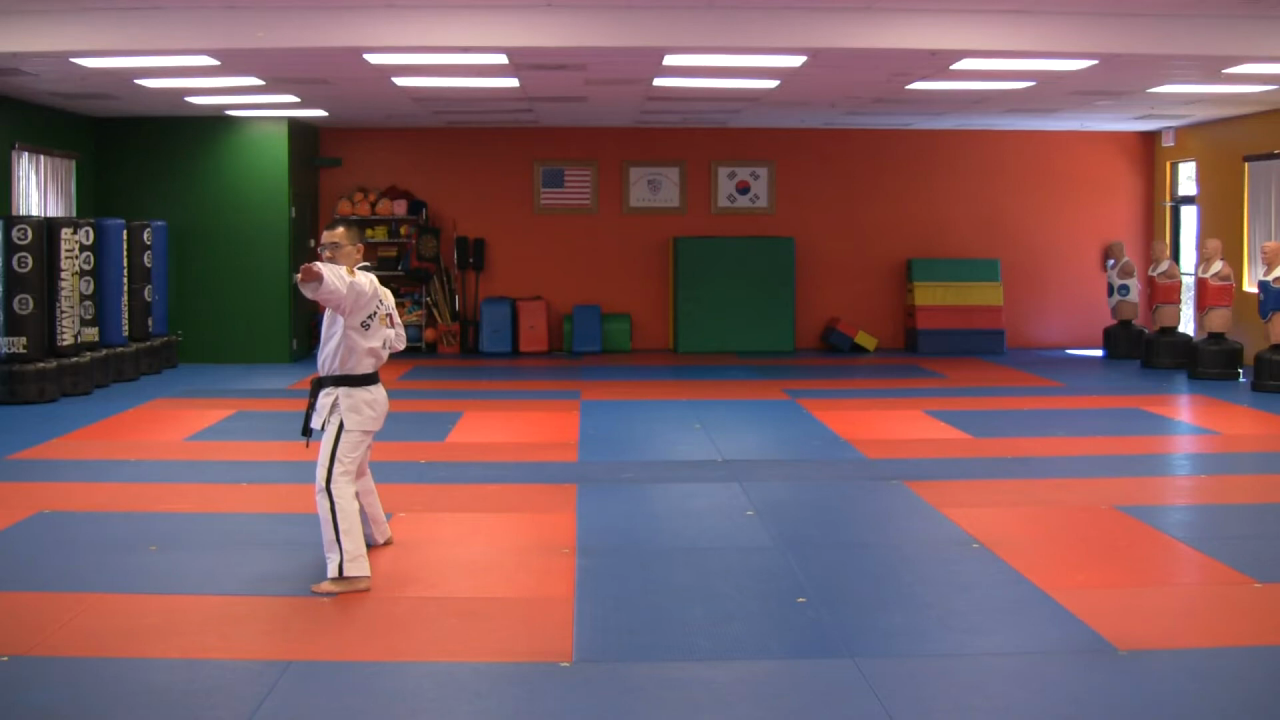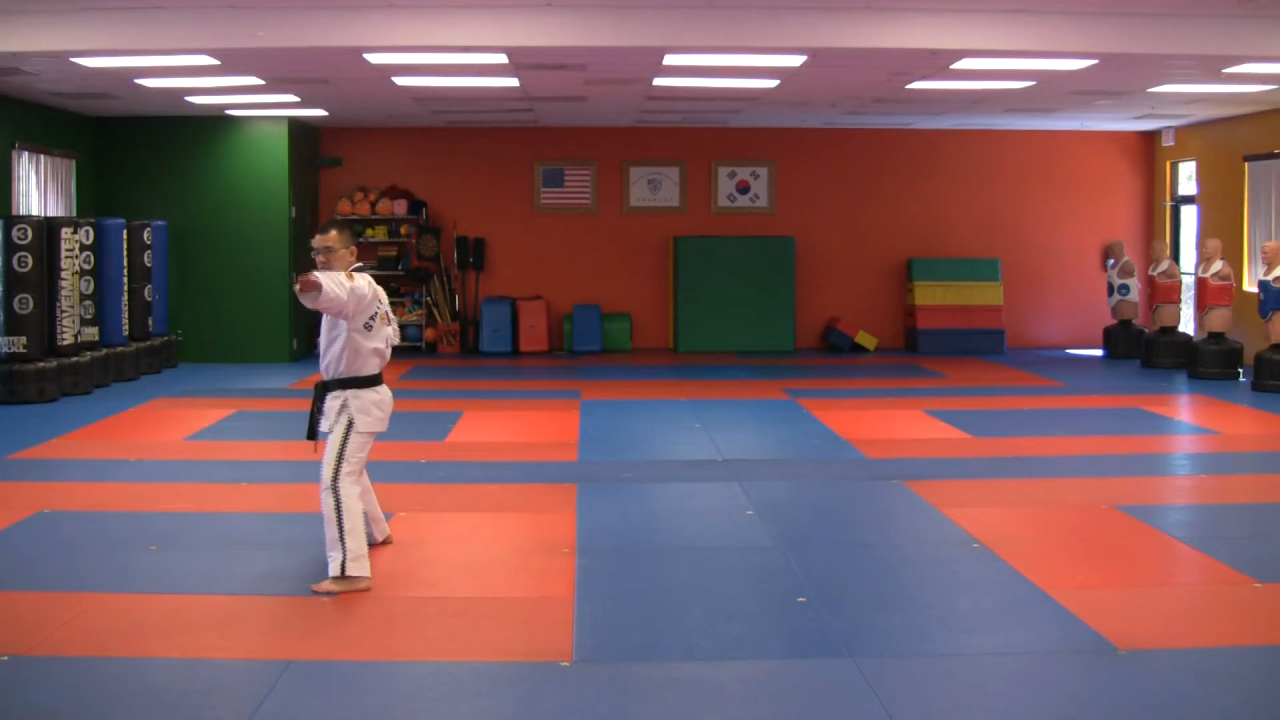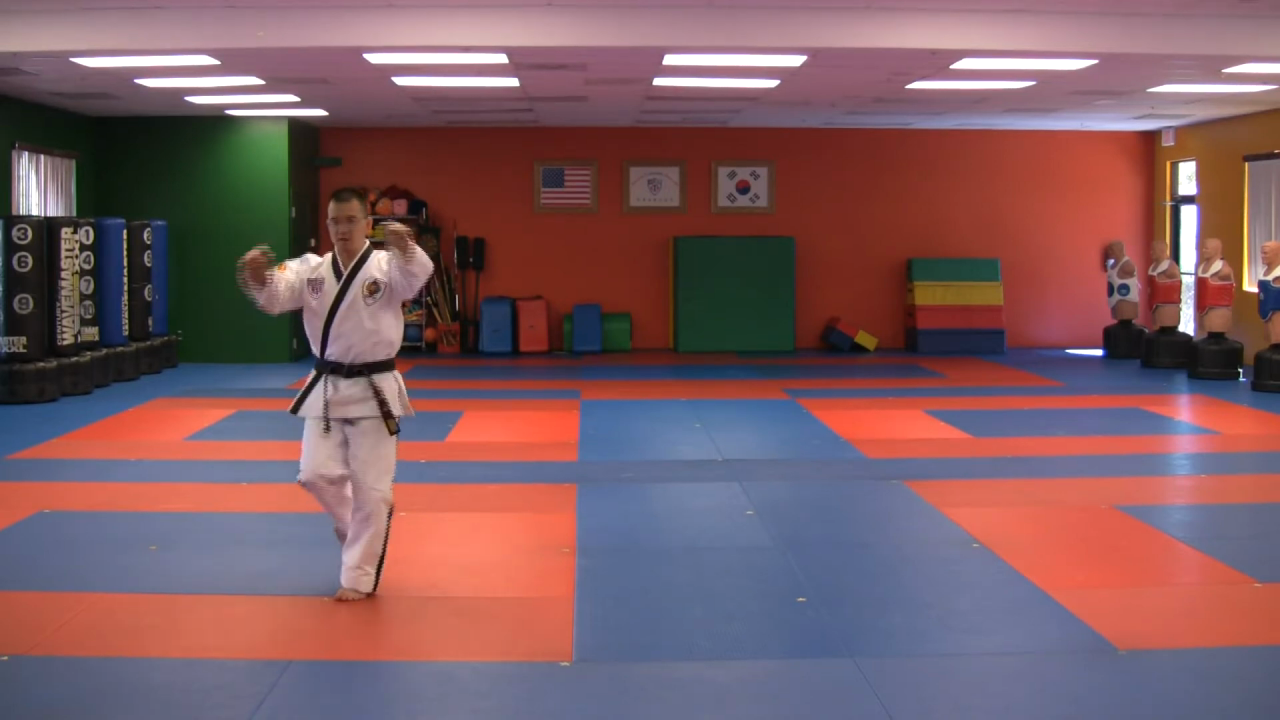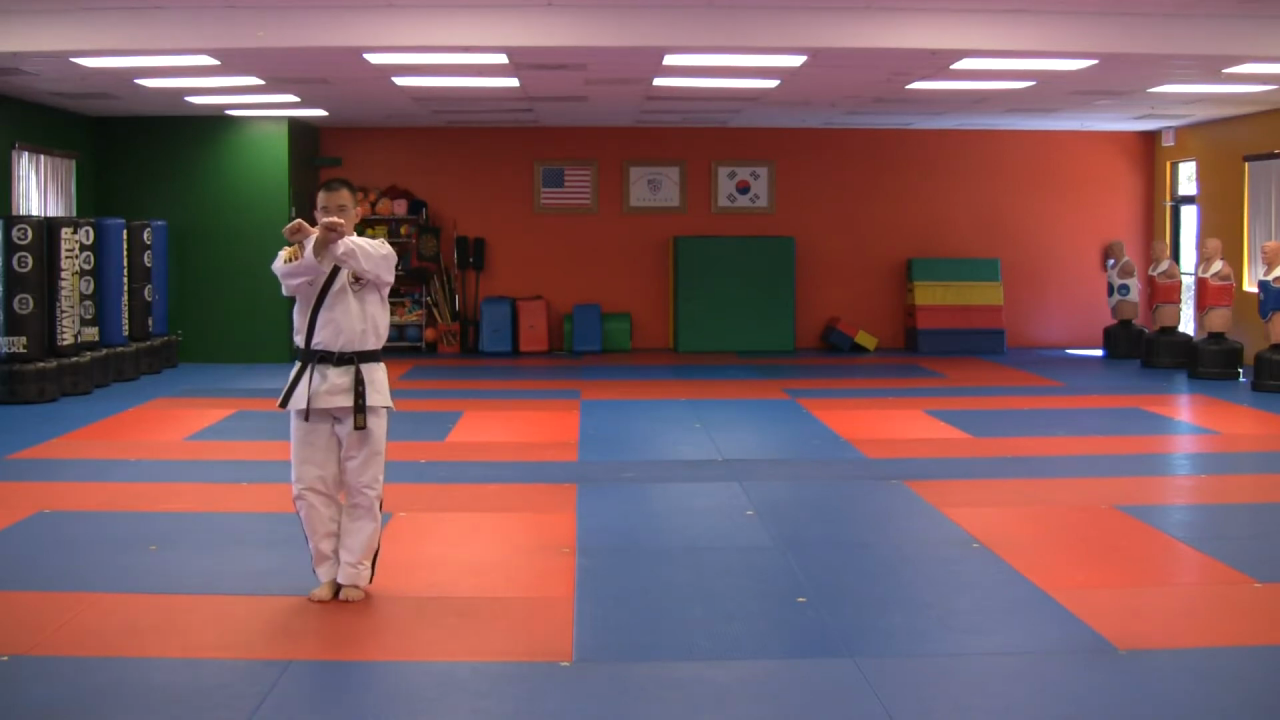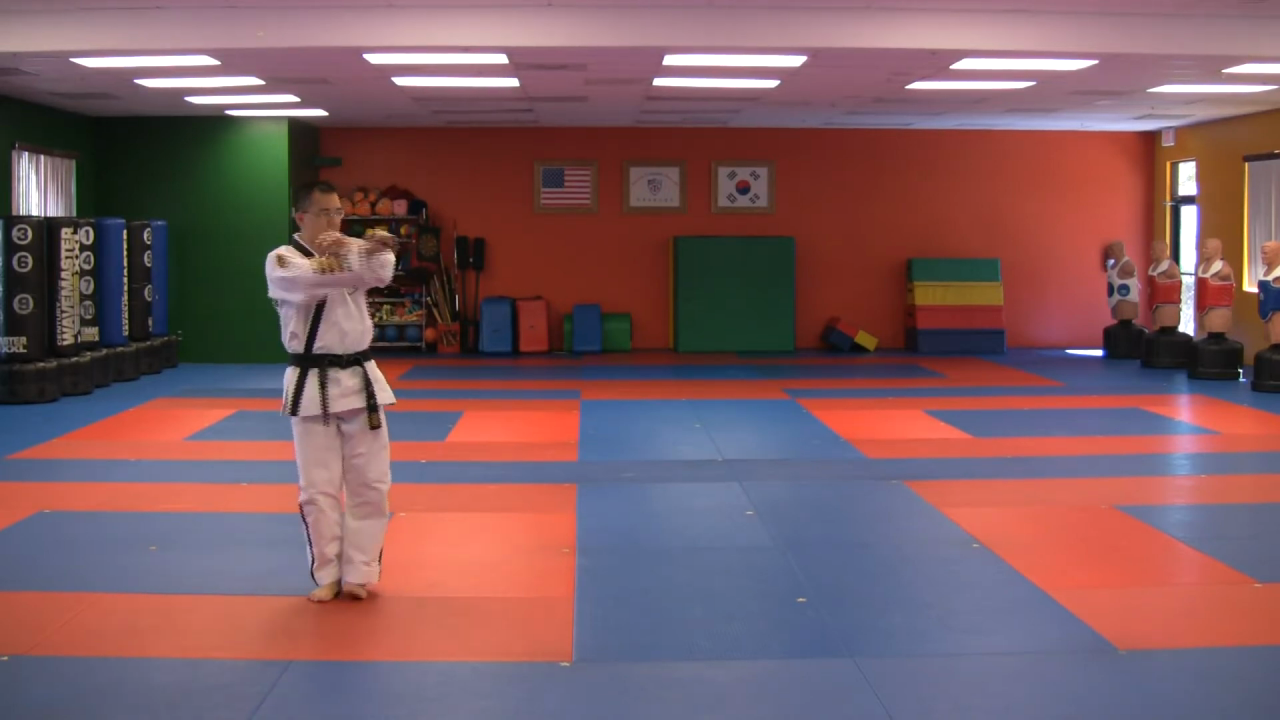
dt=1s
person 1, frame 1
left shoulder: (359, 283)
right shoulder: (377, 290)
left elbow: (338, 283)
right elbow: (396, 339)
left wrist: (316, 277)
right wrist: (364, 340)
left hip: (349, 398)
right hip: (362, 392)
left knee: (332, 480)
right knee: (353, 470)
left ankle: (350, 572)
right ankle: (376, 532)
person 1, frame 2
left shoulder: (356, 284)
right shoulder: (367, 288)
left elbow: (336, 293)
right elbow: (389, 333)
left wrist: (315, 285)
right wrist: (339, 343)
left hip: (356, 400)
right hip: (347, 397)
left knee: (337, 478)
right knee: (348, 471)
left ankle: (350, 572)
right ankle: (376, 531)
person 1, frame 3
left shoulder: (388, 265)
right shoulder: (310, 269)
left elbow: (419, 274)
right elbow: (274, 294)
left wrist: (404, 245)
right wrist: (257, 273)
left hip: (375, 391)
right hip: (326, 389)
left knee: (372, 489)
right knee: (315, 473)
left ankle: (359, 577)
right ankle: (352, 523)
person 1, frame 4
left shoulder: (377, 254)
right shoulder: (302, 255)
left elbow: (367, 260)
right elbow: (288, 271)
left wrist: (325, 240)
right wrist: (317, 243)
left hip: (362, 381)
right hip: (312, 381)
left knee: (362, 485)
right knee: (312, 485)
left ankle: (354, 574)
right ankle: (328, 573)
person 1, frame 5
left shoulder: (341, 250)
right shoulder: (282, 261)
left elbow: (377, 270)
right elbow: (312, 279)
left wrist: (370, 250)
right wrist: (352, 254)
left hip: (360, 380)
right hip: (311, 387)
left knee: (371, 483)
right knee: (318, 487)
left ankle: (357, 572)
right ankle: (327, 575)
